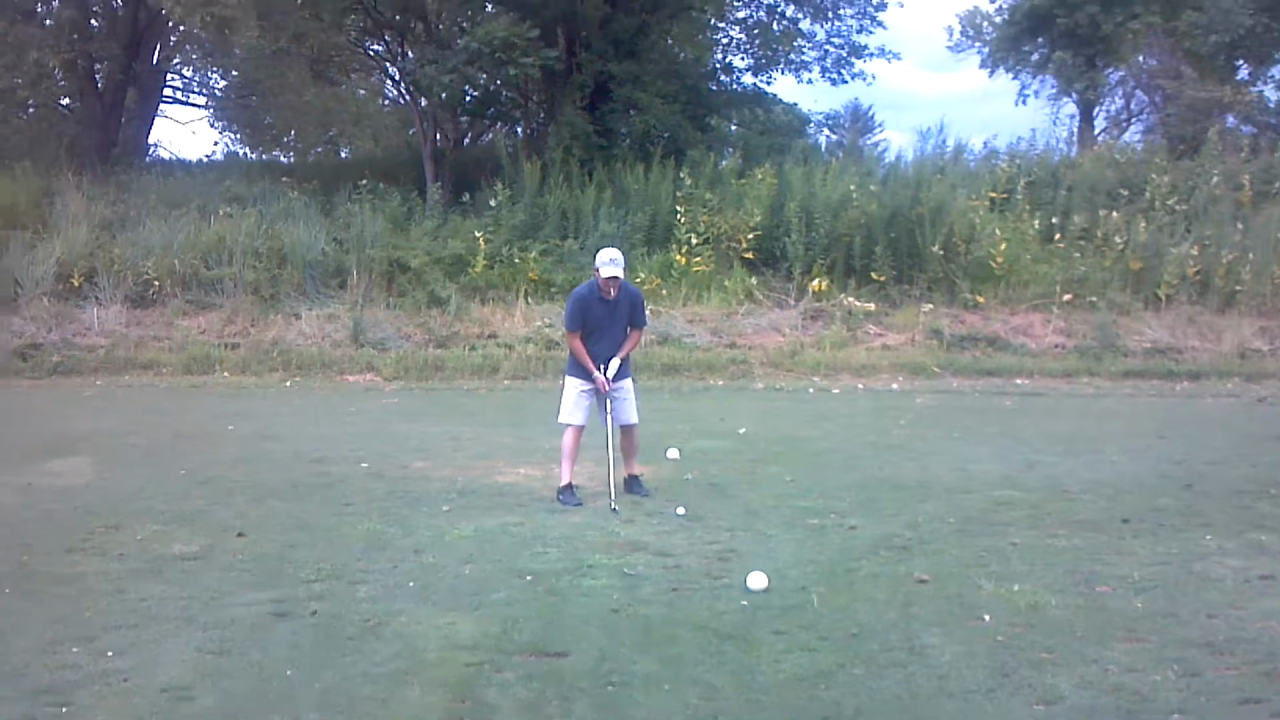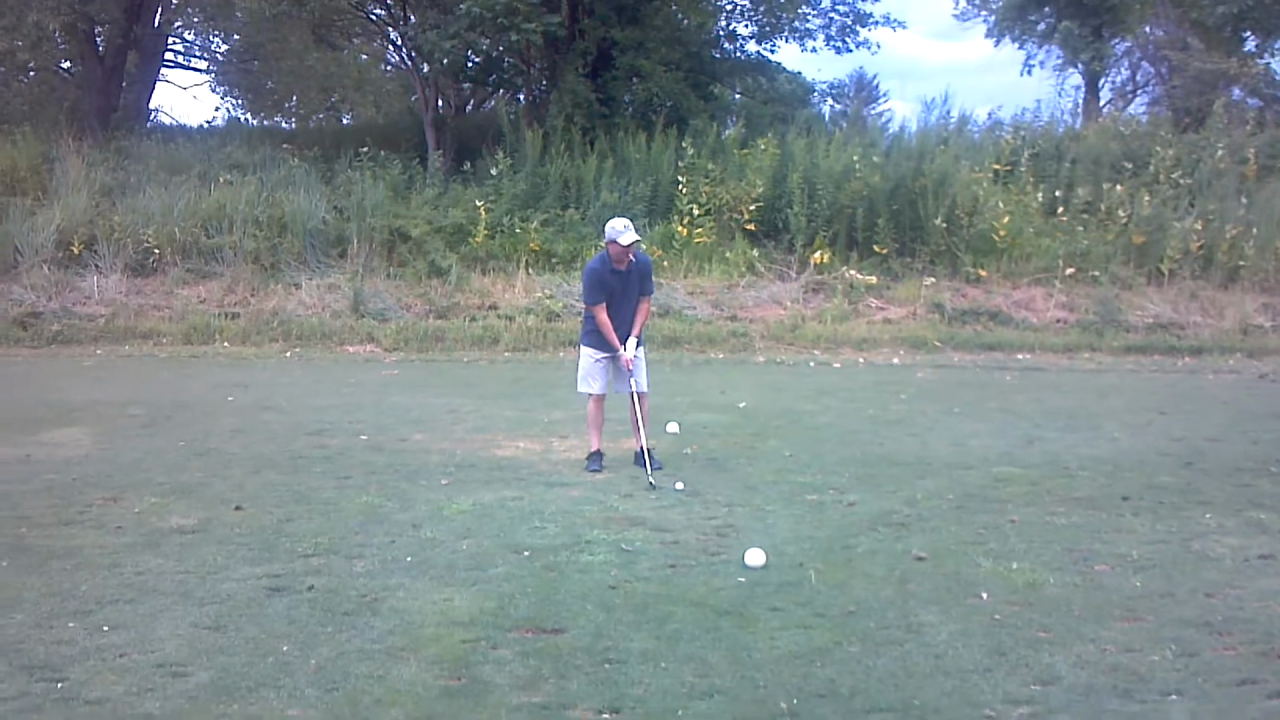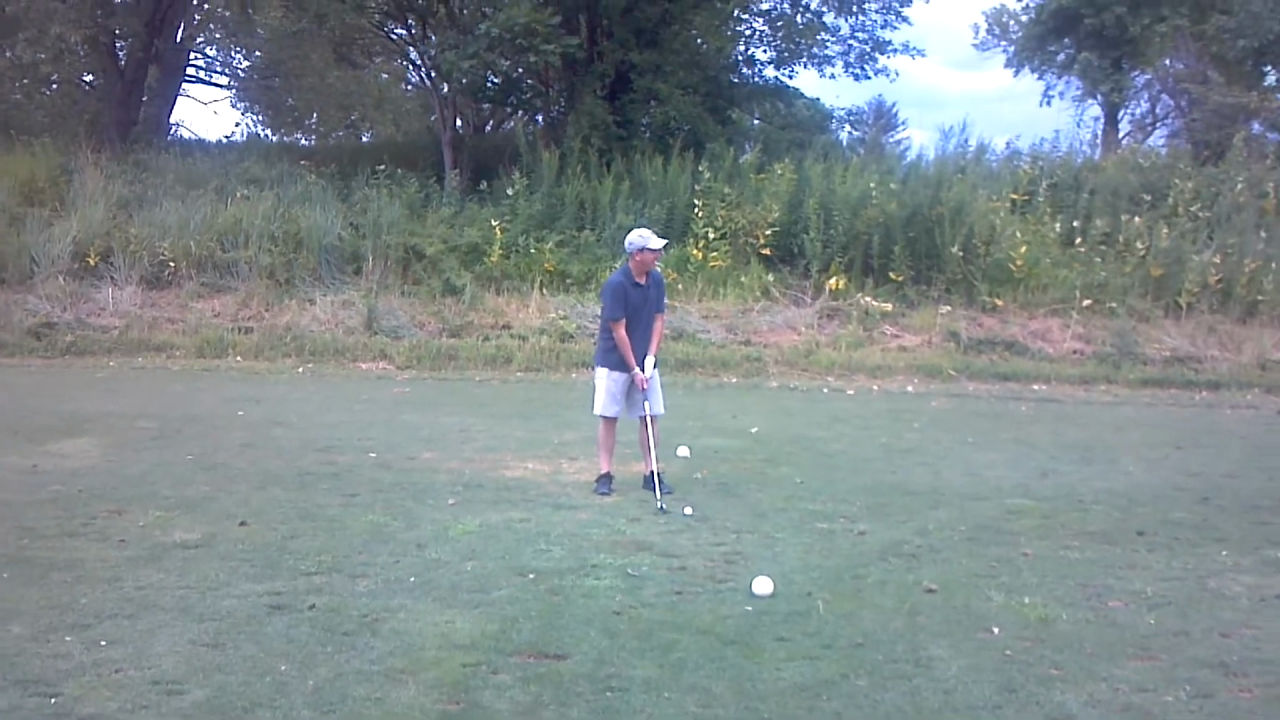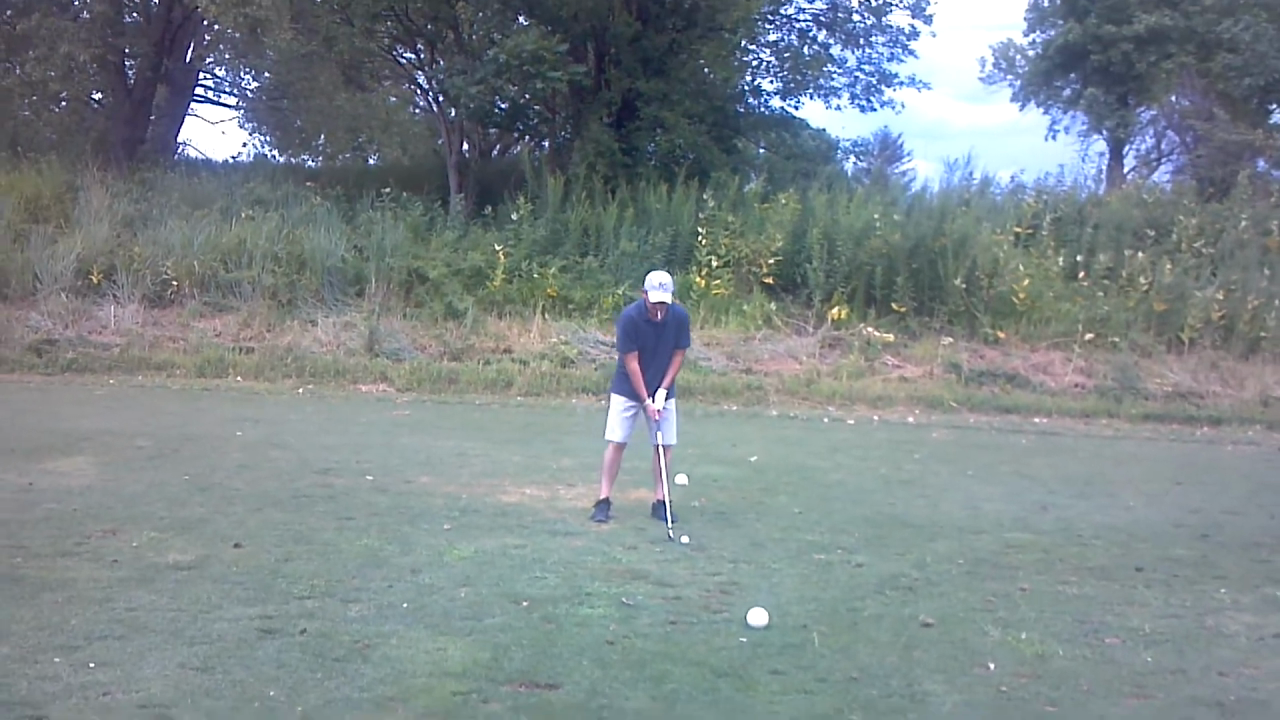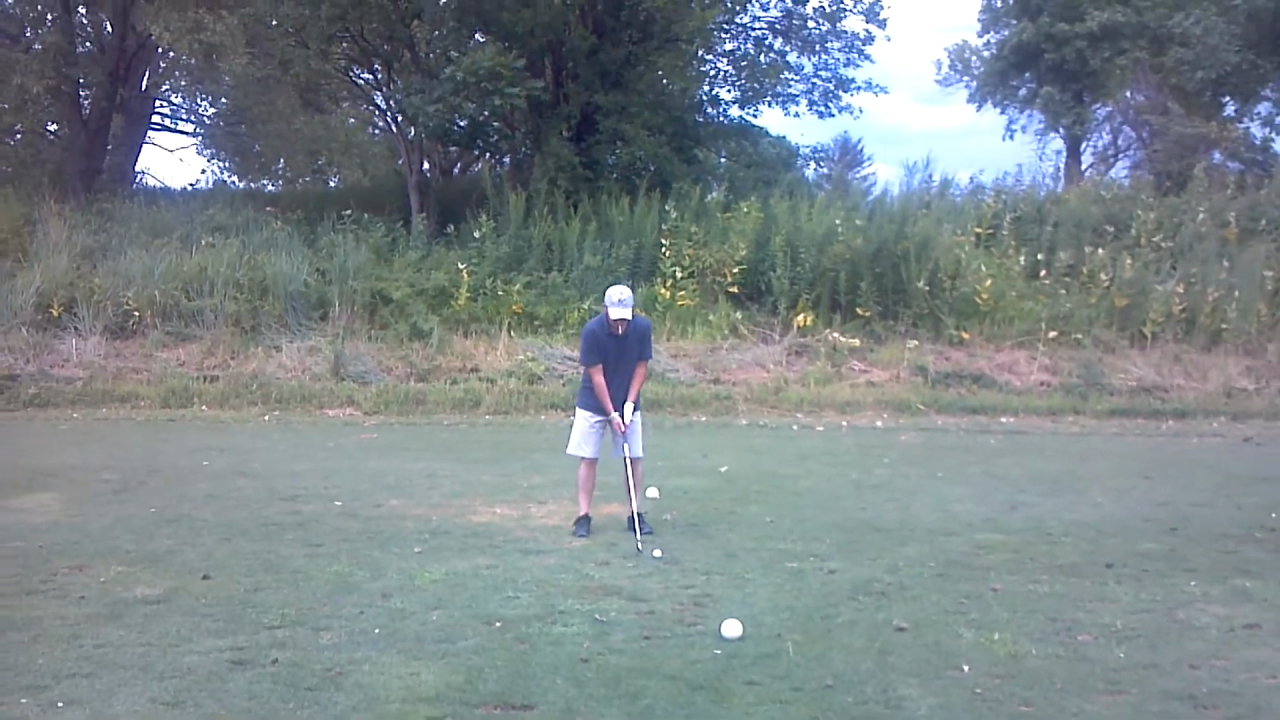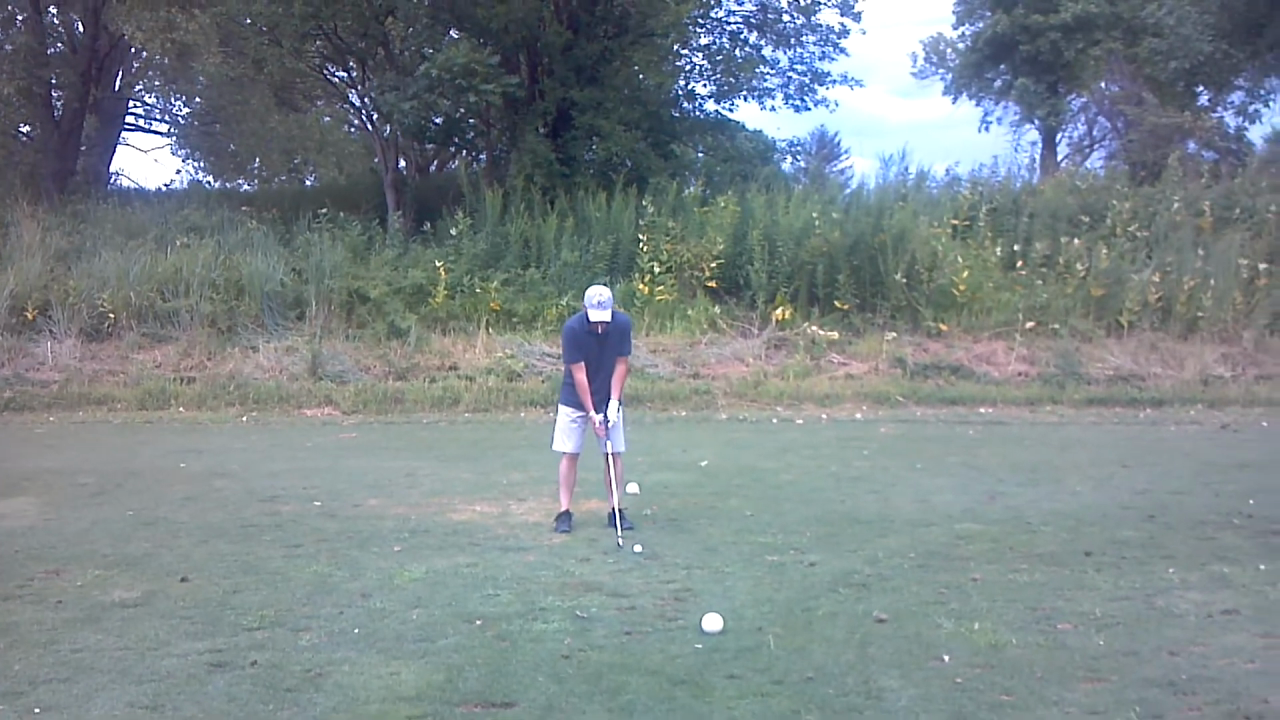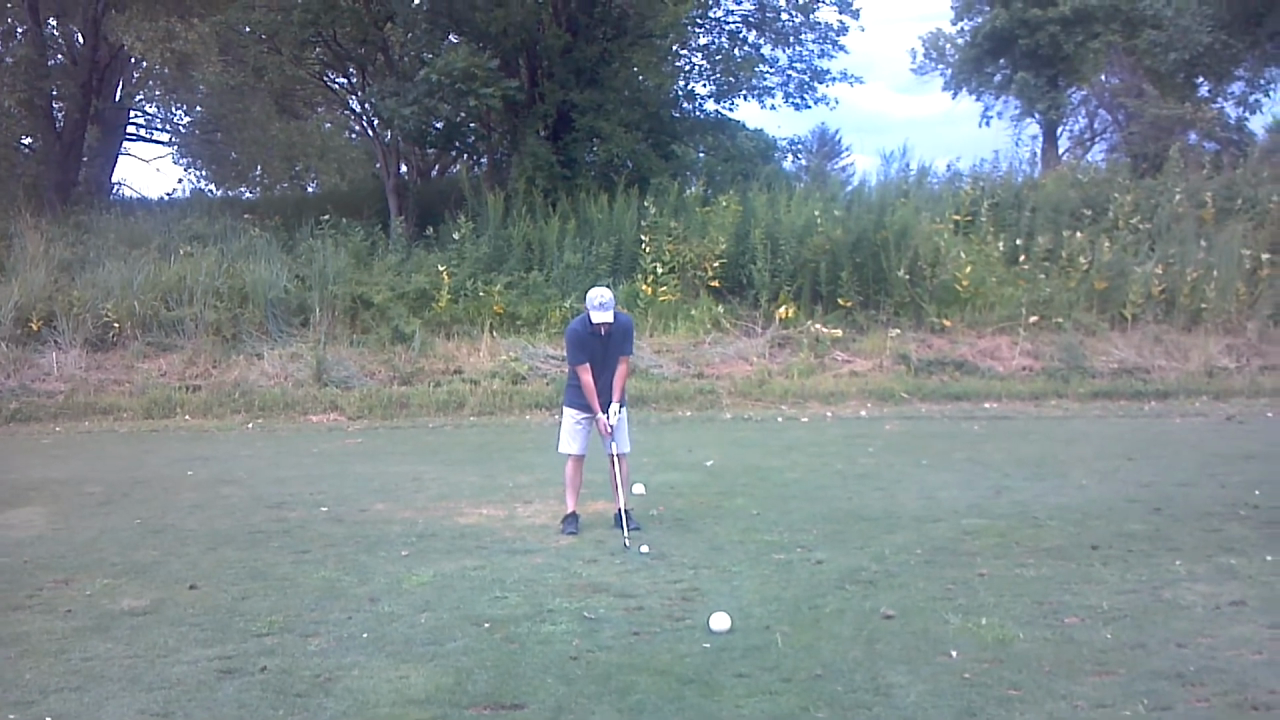
dt=0.7s
person 1, frame 1
left shoulder: (633, 295)
right shoulder: (580, 296)
left elbow: (636, 332)
right elbow: (573, 339)
left wrist: (618, 360)
right wrist: (594, 373)
left hip: (618, 371)
right hip: (582, 373)
left knee: (628, 425)
right knee: (574, 426)
left ankle: (632, 477)
right ankle: (565, 486)
person 1, frame 2
left shoulder: (643, 263)
right shoulder: (594, 269)
left elbow: (644, 302)
right elbow: (600, 314)
left wrist: (633, 339)
right wrist: (619, 350)
left hip: (630, 340)
right hip: (597, 341)
left knee: (640, 393)
right knee: (597, 395)
left ankle: (642, 450)
right ankle: (595, 452)
person 1, frame 3
left shoulder: (657, 281)
right shoulder: (615, 284)
left elbow: (658, 320)
right elbow: (618, 331)
left wrist: (651, 357)
right wrist: (633, 370)
left hip: (645, 361)
right hip: (614, 363)
left knee: (650, 416)
right knee: (609, 417)
left ankle: (651, 473)
right ankle: (604, 474)
person 1, frame 4
left shoulder: (680, 316)
right shoulder: (629, 317)
left elbow: (678, 355)
right elbow: (631, 363)
left wrist: (662, 390)
right wrist: (646, 400)
left hip: (662, 391)
right hip: (627, 390)
left knee: (664, 445)
right knee: (617, 443)
left ankle: (660, 501)
right ankle: (603, 500)
person 1, frame 5
left shoulder: (642, 328)
right shoulder: (592, 331)
left elbow: (641, 367)
right elbow: (596, 376)
left wrist: (630, 403)
right wrist: (611, 414)
left hip: (628, 404)
right hip: (594, 405)
left knee: (634, 458)
right knee: (588, 459)
left ankle: (635, 514)
right ankle: (583, 516)
person 1, frame 6
left shoulder: (623, 323)
right shoulder: (572, 328)
left elbow: (621, 364)
right elbow: (579, 373)
left wrist: (614, 401)
right wrist: (591, 412)
left hip: (608, 400)
right hip: (575, 400)
left knee: (614, 454)
right knee: (570, 454)
left ankle: (615, 510)
right ankle: (564, 512)
person 1, frame 7
left shoulder: (625, 324)
right shoulder: (575, 330)
left elbow: (622, 365)
right elbow: (584, 374)
left wrist: (614, 404)
right wrist: (597, 413)
left hip: (613, 401)
right hip: (579, 402)
left knee: (619, 454)
right knee: (575, 456)
left ankle: (621, 511)
right ankle: (570, 514)
